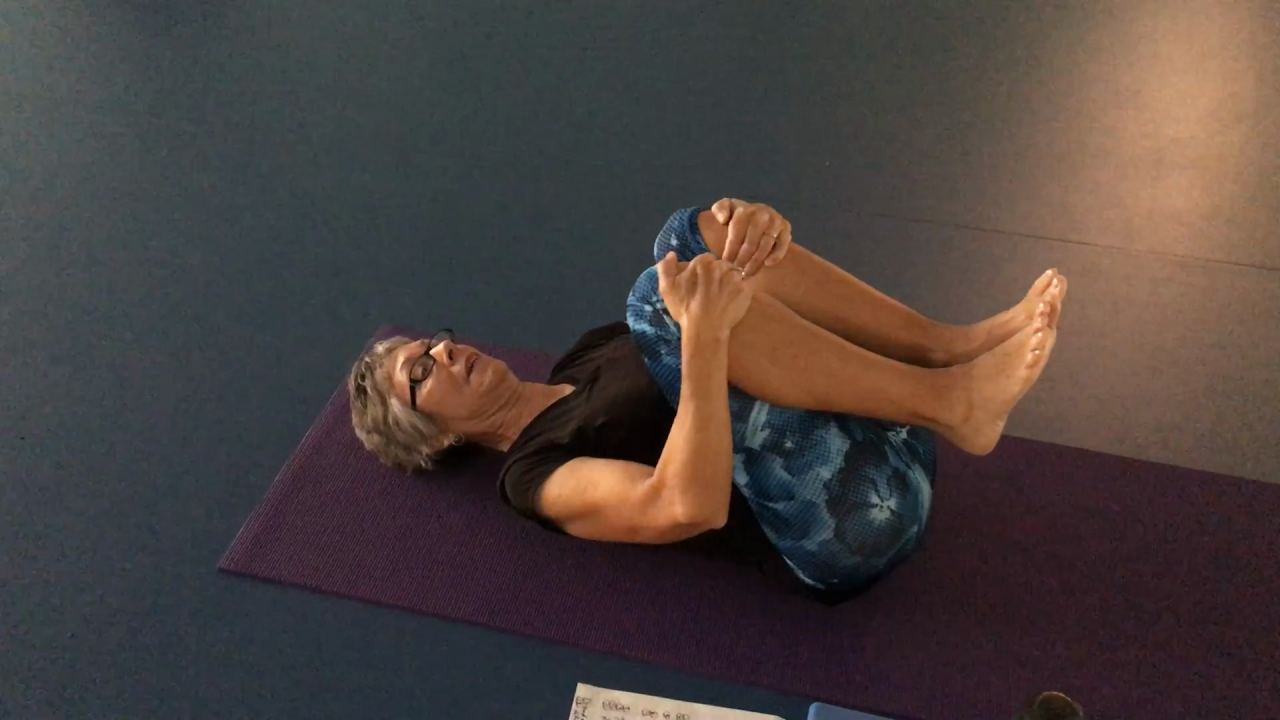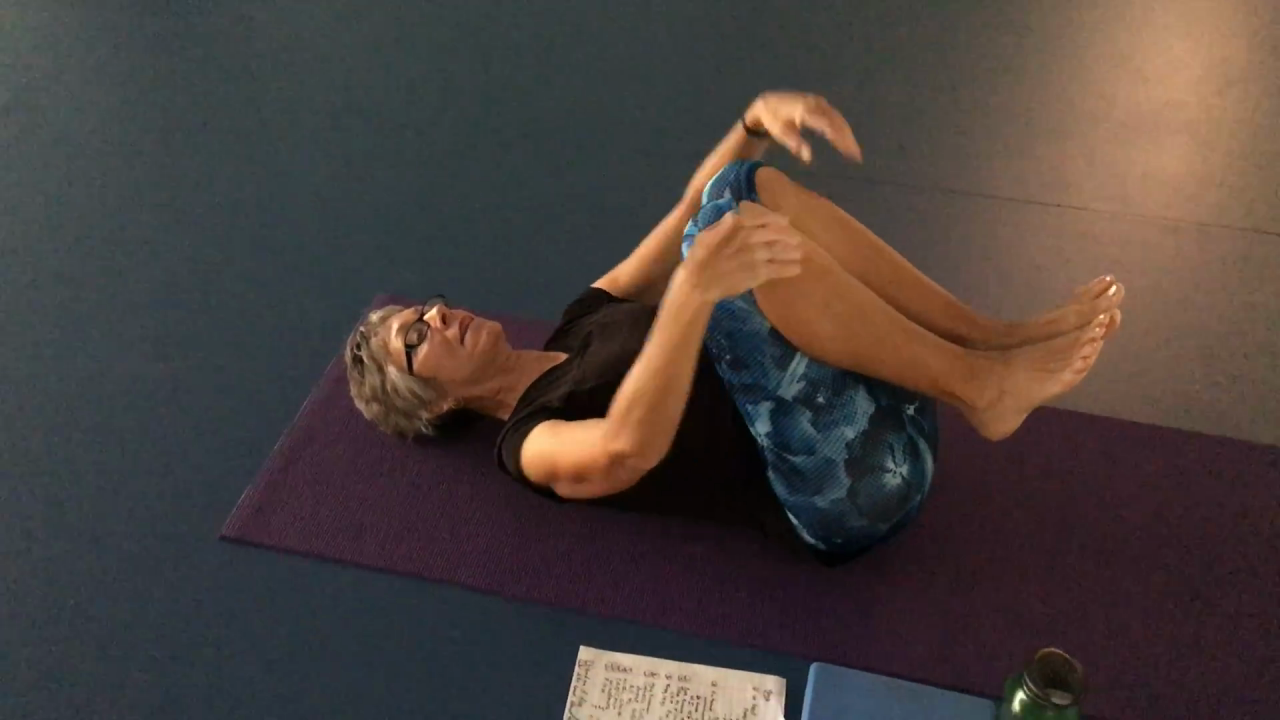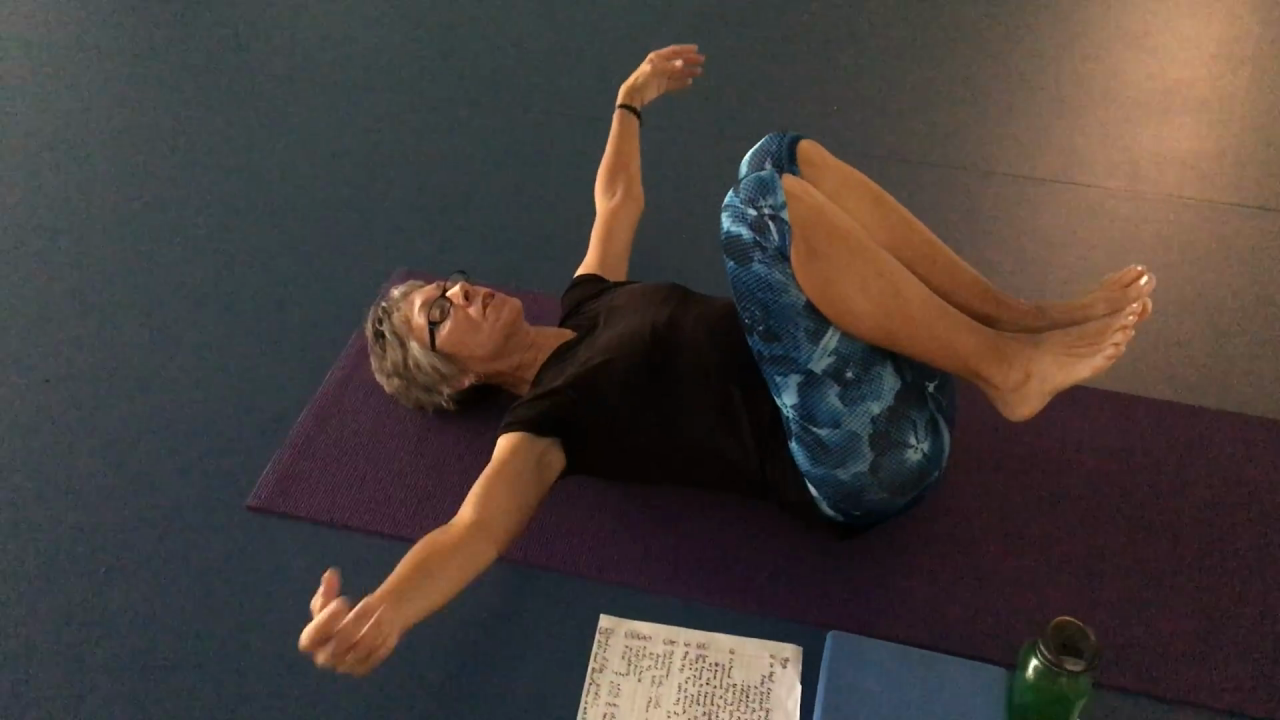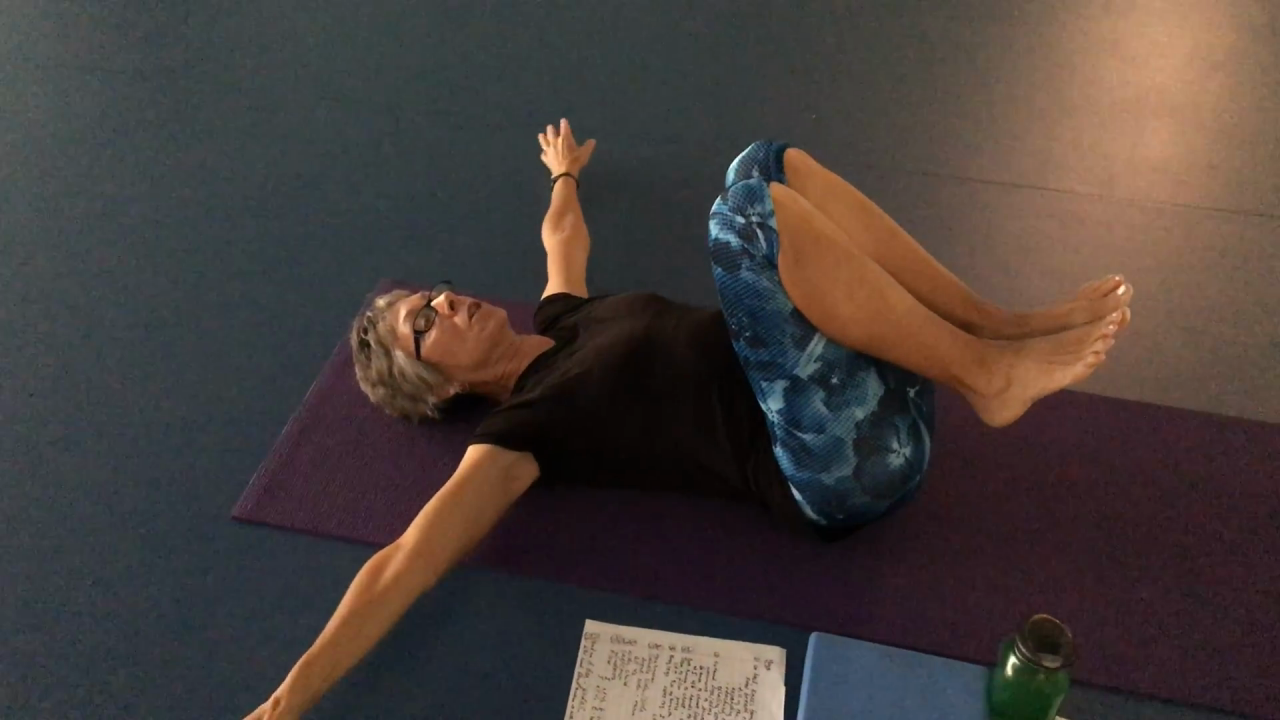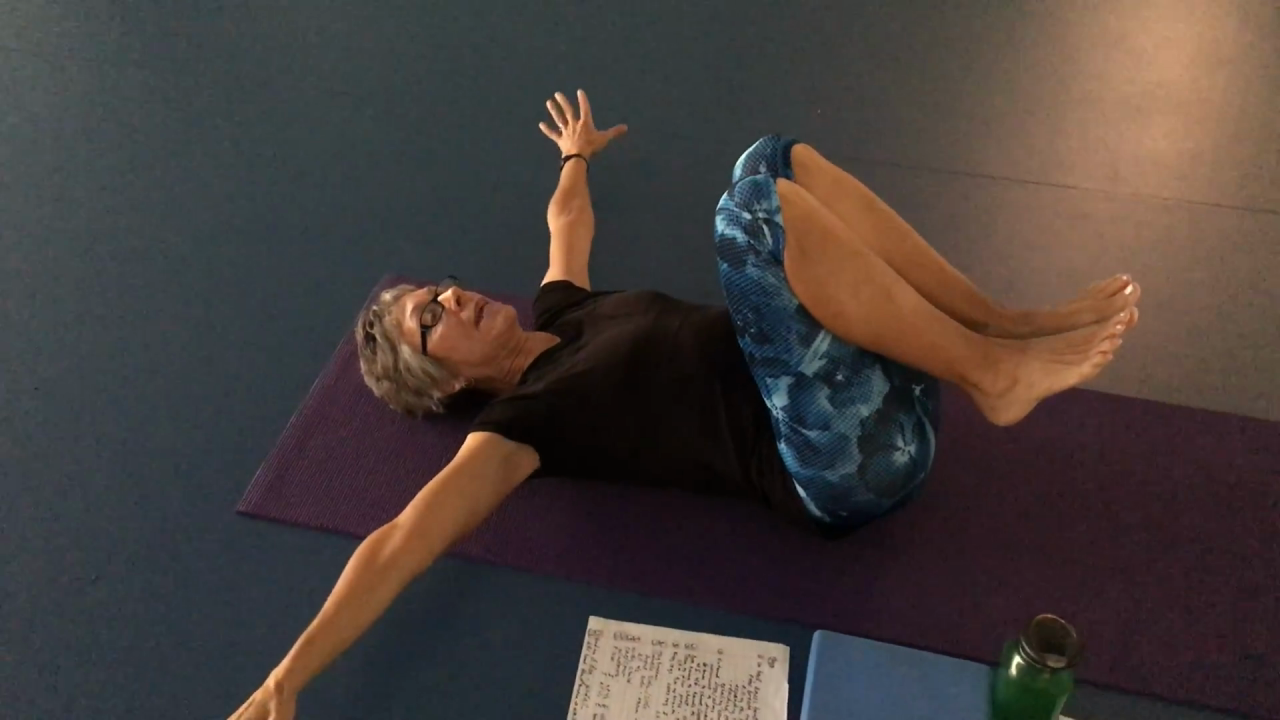
dt=1s
person 1, frame 1
left shoulder: (593, 350)
right shoulder: (537, 478)
left elbow: (744, 324)
right elbow: (691, 509)
left wrist: (752, 226)
right wrist: (703, 333)
left hip: (881, 446)
right hip: (848, 527)
left knee: (698, 237)
right knee: (663, 302)
left ankle: (948, 349)
right ankle: (953, 403)
person 1, frame 2
left shoulder: (585, 324)
right shoulder: (532, 444)
left elbow: (693, 210)
right elbow: (631, 452)
left wrist: (757, 120)
right wrist: (691, 300)
left hip: (880, 425)
right hip: (847, 490)
left knee: (741, 195)
right knee: (726, 241)
left ankle: (992, 338)
right ankle: (981, 390)
person 1, frame 3
left shoulder: (587, 302)
right shoulder: (542, 423)
left elbow: (618, 198)
right elbow: (473, 530)
left wrist: (633, 97)
right wrist: (372, 617)
left hip: (898, 405)
right hip: (857, 464)
left knee: (784, 158)
right knee: (764, 206)
left ankle: (1017, 325)
right ankle: (1006, 369)
person 1, frame 4
left shoulder: (560, 318)
right shoulder: (519, 432)
left elbow: (564, 235)
right elbow: (404, 564)
left hip: (875, 406)
right hip: (841, 465)
left knee: (766, 168)
right knee: (751, 215)
left ankle: (1003, 327)
right ankle: (991, 376)
person 1, frame 5
left shoulder: (561, 315)
right shoulder: (522, 422)
left elbow: (568, 218)
right elbow: (400, 544)
left hip: (879, 404)
right hip: (844, 463)
left knee: (775, 162)
right knee: (758, 211)
left ankle: (1009, 326)
right ankle: (996, 376)
